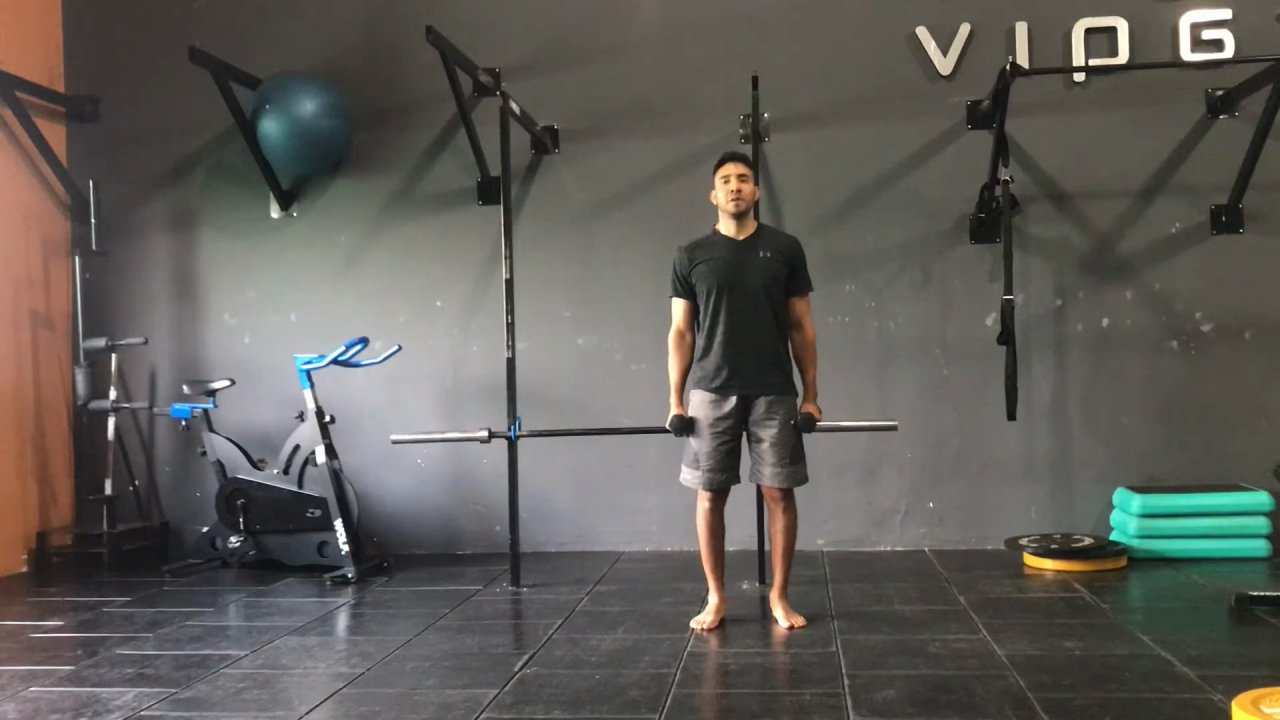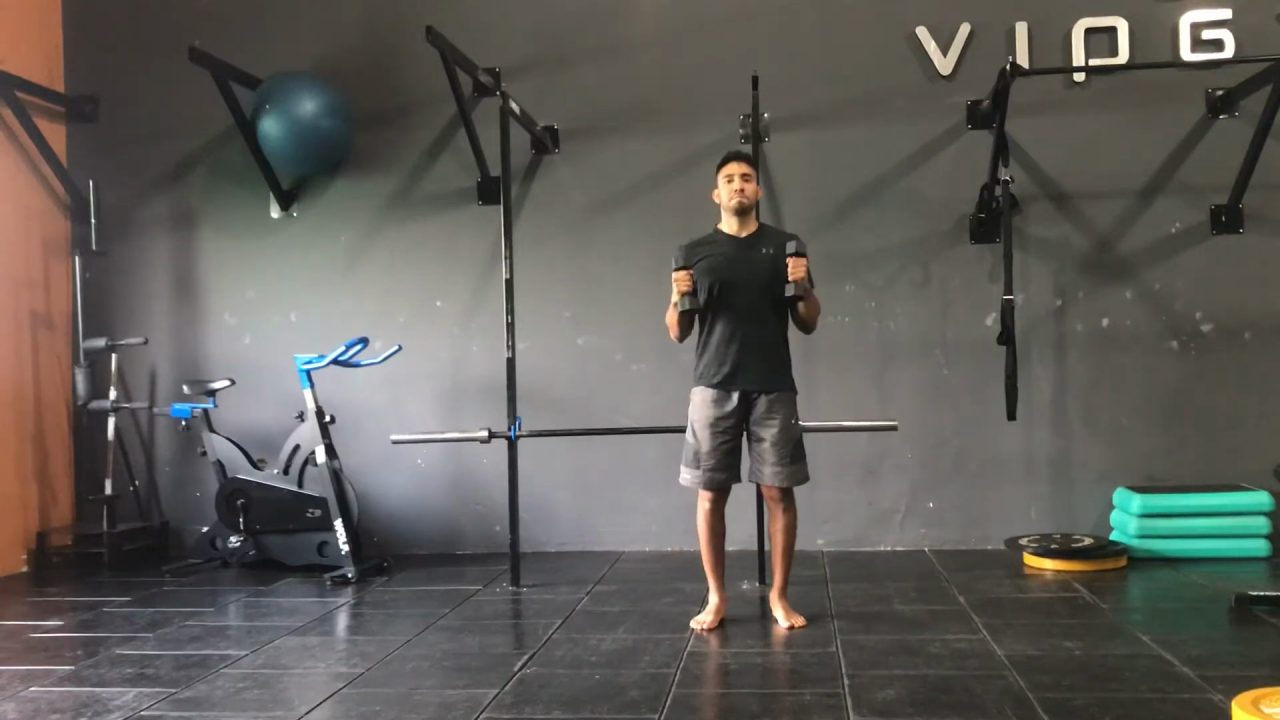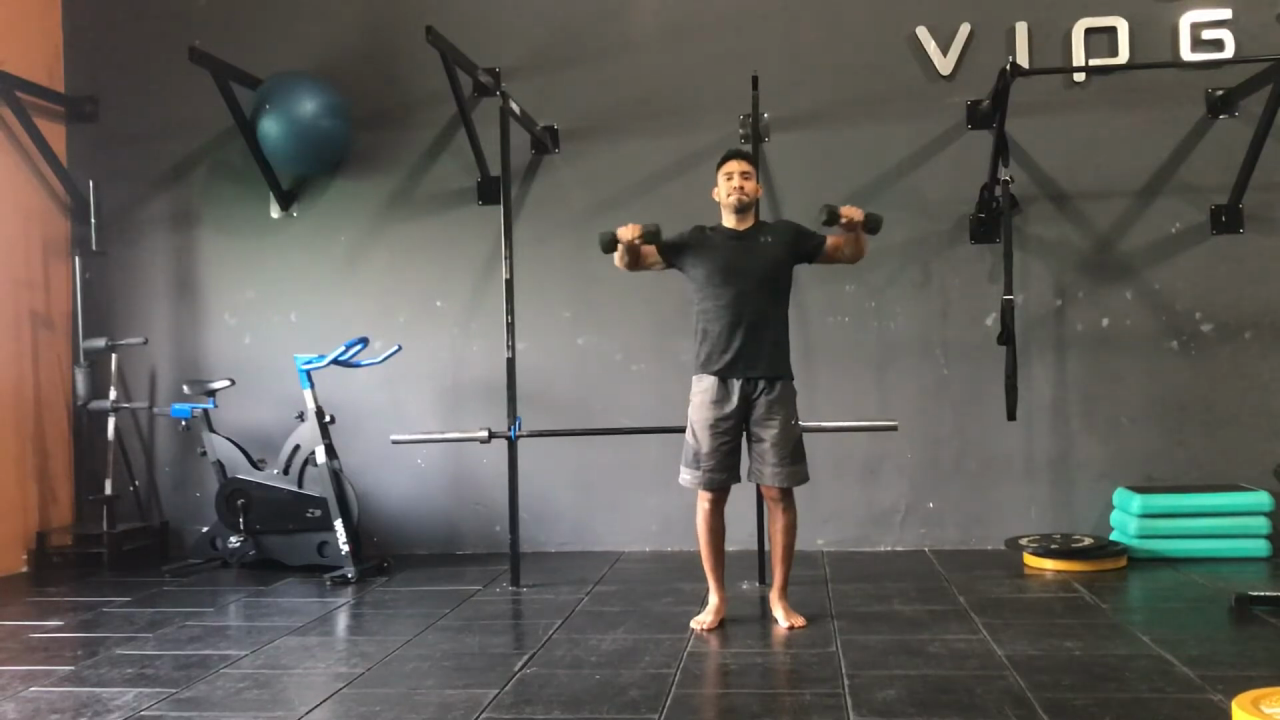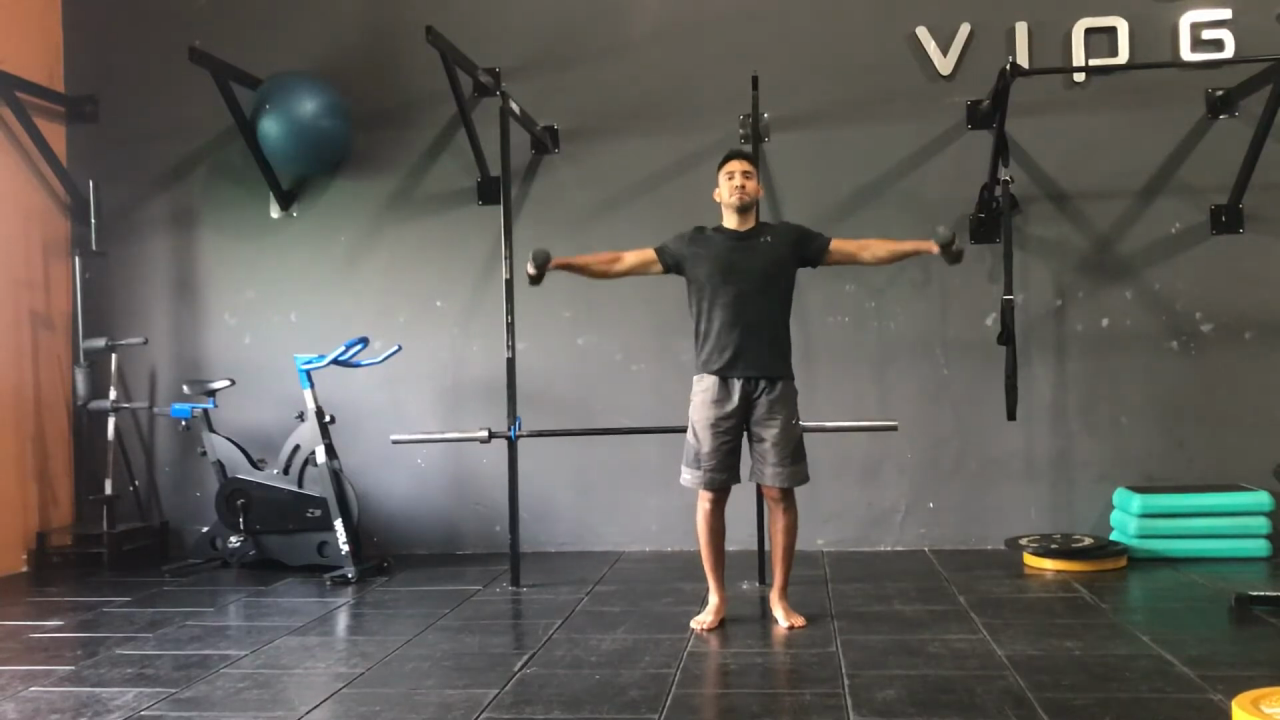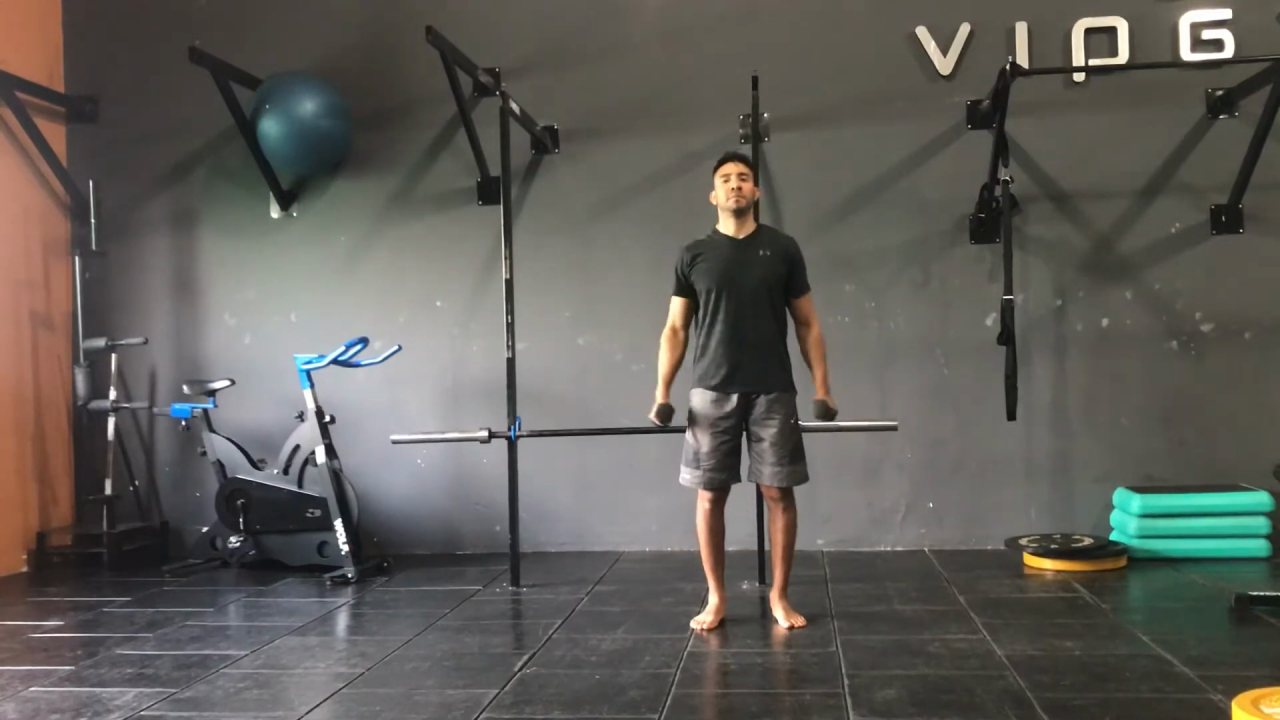
dt=1s
person 1, frame 1
left shoulder: (785, 249)
right shoulder: (692, 256)
left elbow: (801, 326)
right elbow: (681, 331)
left wrist: (810, 394)
right wrist: (675, 399)
left hip: (773, 394)
right hip: (711, 393)
left knee: (780, 493)
right knee: (710, 495)
left ankle: (779, 595)
right ankle: (715, 597)
person 1, frame 2
left shoulder: (786, 246)
right shoulder: (694, 252)
left elbow: (808, 324)
right elbow: (678, 332)
left wrist: (805, 288)
right wrist: (678, 301)
left hip: (773, 389)
right hip: (714, 388)
left knee: (780, 493)
right knee: (710, 495)
left ankle: (779, 595)
right ankle: (716, 597)
person 1, frame 3
left shoulder: (784, 236)
right shoulder: (694, 242)
left elbow: (851, 254)
right elbow: (627, 262)
left wrist: (854, 226)
right wrist: (626, 242)
left hip: (772, 383)
right hip: (714, 383)
left knee: (779, 492)
right knee: (710, 493)
left ankle: (779, 595)
right ankle: (716, 598)
person 1, frame 4
left shoulder: (787, 238)
right shoulder: (694, 244)
left elbow: (862, 250)
right elbow: (622, 261)
left wrist: (925, 246)
right wrist: (559, 262)
left hip: (773, 384)
right hip: (715, 383)
left knee: (780, 492)
right knee: (711, 494)
left ankle: (780, 596)
right ankle: (716, 598)
person 1, frame 5
left shoulder: (783, 248)
right shoulder: (694, 255)
left elbow: (808, 322)
right elbow: (675, 328)
left wrist: (822, 387)
right wrist: (662, 392)
left hip: (773, 392)
right hip: (712, 392)
left knee: (779, 493)
right knee: (710, 495)
left ankle: (779, 596)
right ankle: (715, 598)
